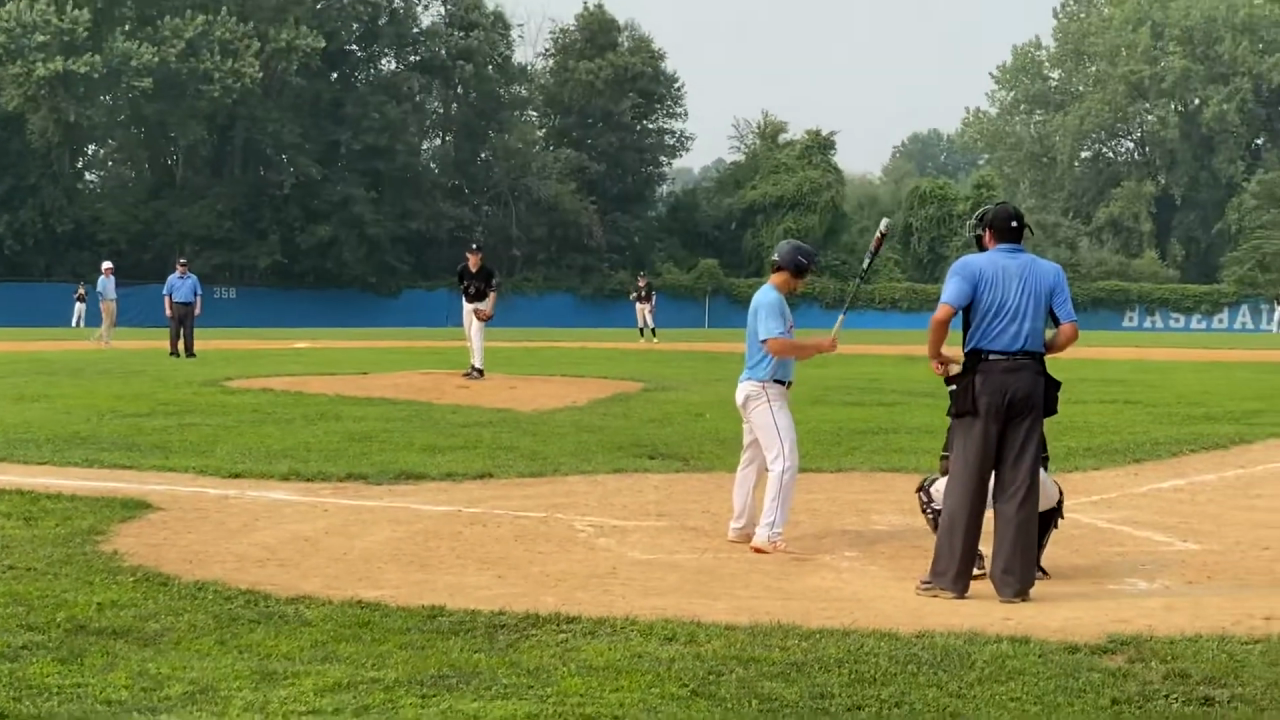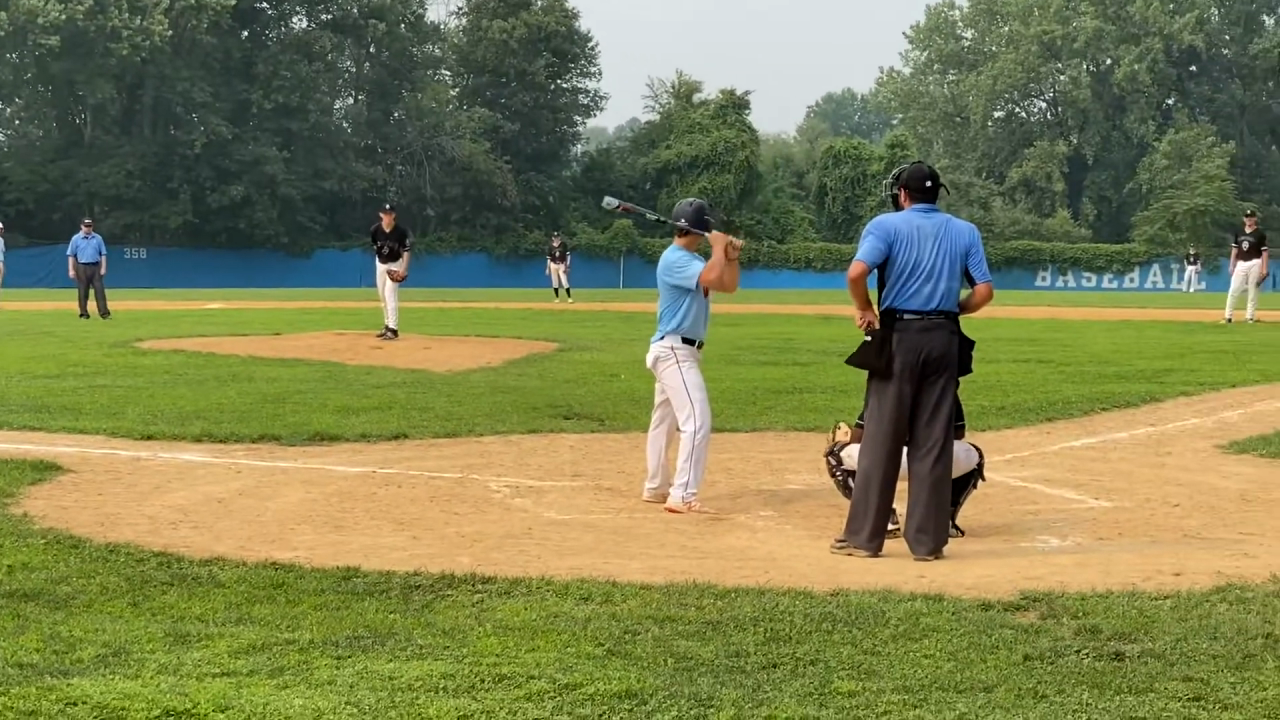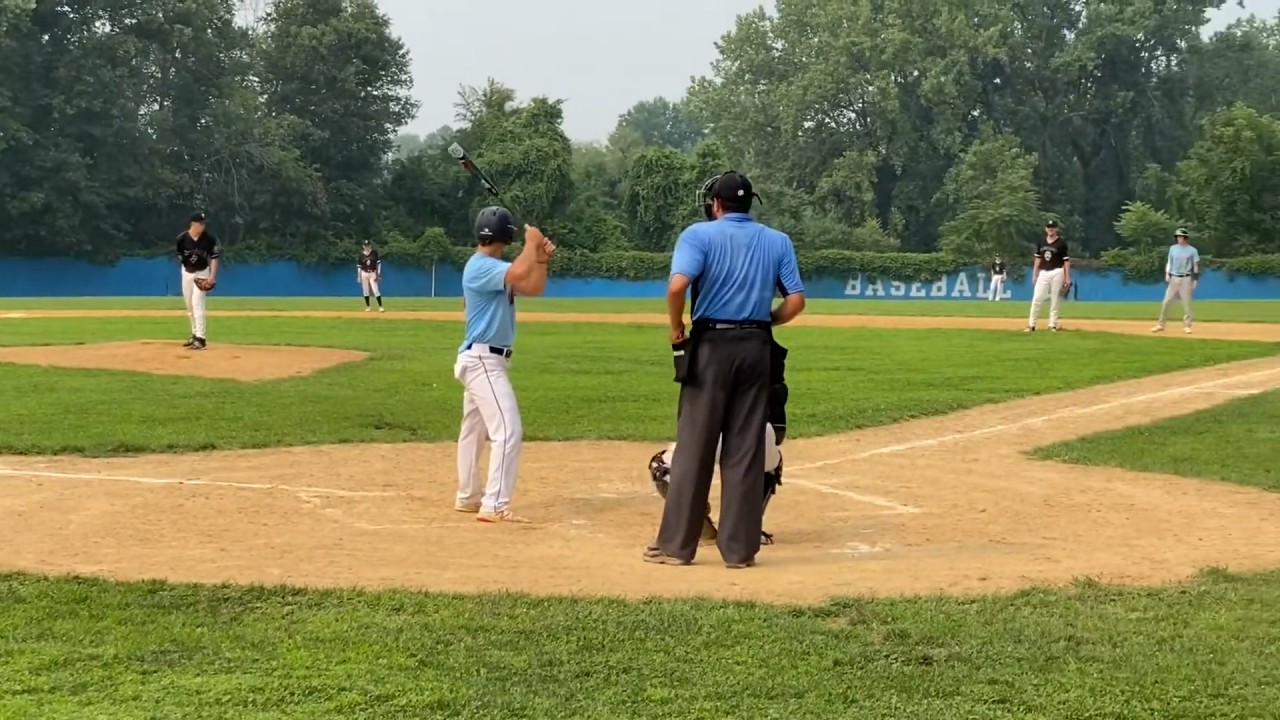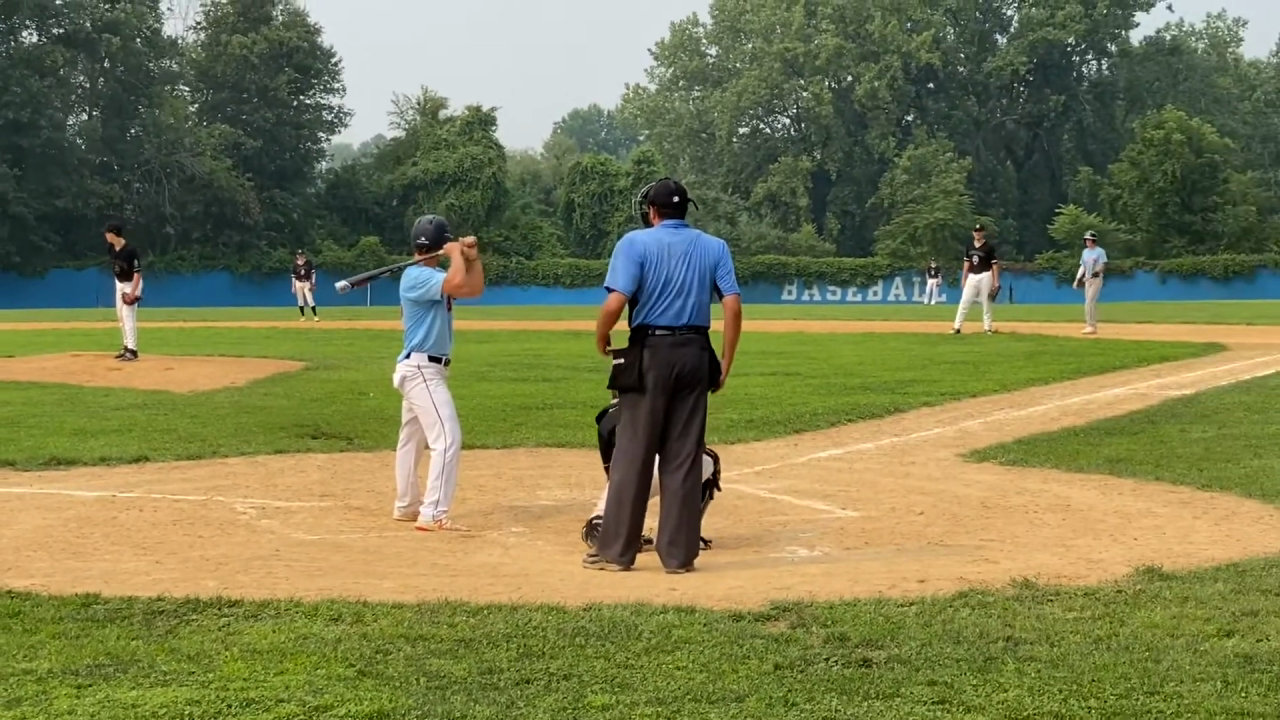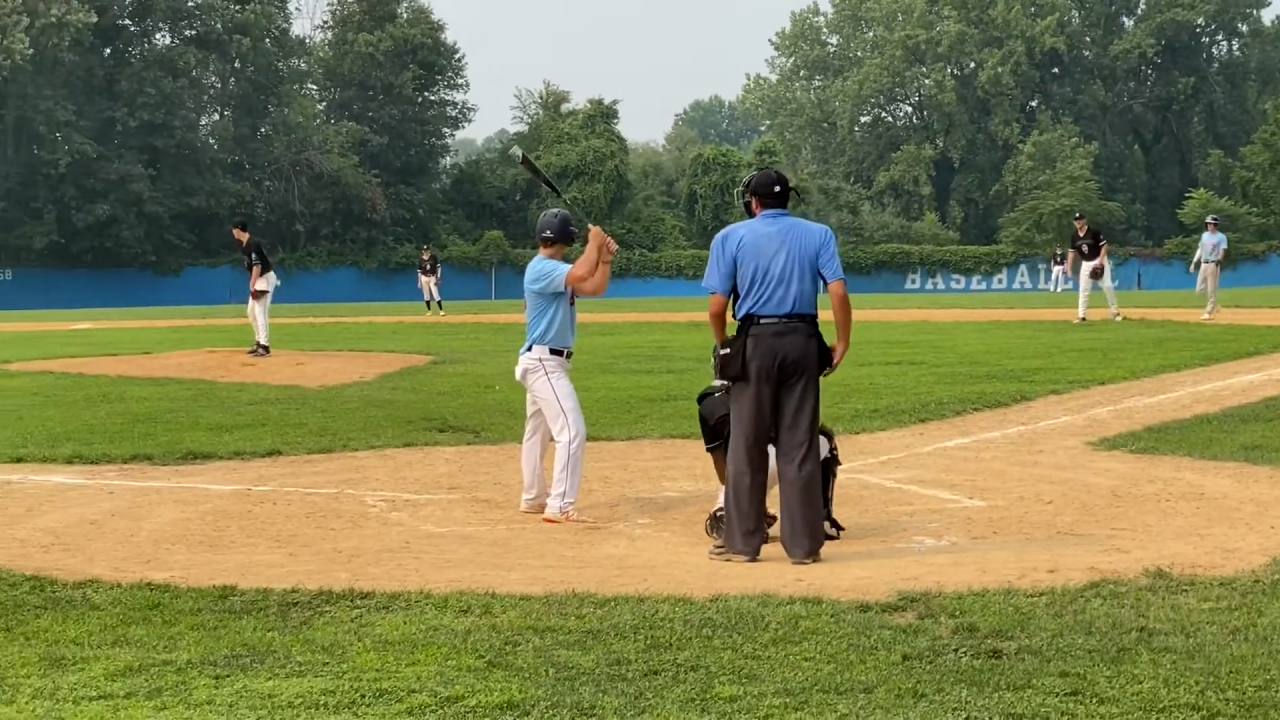
dt=0.7s
person 1, frame 1
left shoulder: (971, 265)
right shoulder: (1051, 271)
left elbow: (942, 316)
right elbow: (1069, 332)
left wrist: (936, 354)
left hip: (984, 377)
right hip: (1030, 380)
left knee: (967, 478)
right knee: (1020, 483)
left ankle: (949, 578)
right ankle: (1014, 581)
person 1, frame 2
left shoulder: (886, 224)
right shoulder: (966, 231)
left elbow: (857, 272)
right elbow: (984, 291)
left wrist: (865, 309)
left hip: (899, 336)
right hip: (944, 338)
left knee: (882, 437)
right knee: (934, 441)
left ankle: (864, 536)
right ankle: (928, 540)
person 1, frame 3
left shoulder: (699, 234)
right shoulder: (778, 241)
left elbow: (677, 285)
right elbow: (796, 301)
left wrist: (676, 327)
left hip: (712, 345)
right hip: (756, 349)
left knee: (694, 447)
right knee: (746, 451)
left ankle: (676, 544)
right ankle: (740, 548)
person 1, frame 4
left shoulder: (635, 242)
right shoulder: (715, 247)
left elbow: (615, 303)
right elbow: (732, 306)
left wrist: (601, 336)
right wrist: (725, 360)
left hip: (649, 354)
right hip: (695, 354)
left knee: (633, 455)
right knee: (684, 457)
left ankle: (616, 551)
right ankle: (679, 553)
person 1, frame 5
left shoulder: (731, 236)
right shoulder: (818, 234)
left elbow: (717, 305)
right elbow: (838, 292)
left wrist: (723, 345)
right wrist: (842, 341)
left hip: (755, 342)
right hip: (802, 342)
left knee: (747, 446)
right knee: (800, 446)
left ankle: (741, 542)
right ankle: (804, 544)
person 2, frame 1
left shoulder: (775, 299)
right shoulder: (769, 299)
left elbow: (787, 349)
right elbow: (776, 345)
left wrist: (816, 347)
right wrist: (815, 346)
left hip: (758, 390)
right hip: (764, 391)
left knee: (753, 460)
right knee: (785, 461)
left ankle: (740, 527)
right ankle: (767, 536)
person 2, frame 2
left shoulder: (691, 259)
right shoulder: (675, 259)
left elbow: (728, 285)
right elbow: (711, 277)
left wrist: (732, 258)
right wrist: (719, 246)
left hip: (675, 350)
right hip: (675, 350)
left knee: (664, 420)
right knee: (697, 422)
left ankle: (656, 487)
right ankle: (682, 497)
person 2, frame 3
left shoulder: (497, 268)
right shoulder: (480, 267)
left elbow: (532, 288)
right elbow: (520, 272)
left wrist: (541, 258)
right wrist: (531, 243)
left hip: (484, 359)
right hip: (483, 359)
left knee: (474, 430)
right knee: (508, 431)
left ankle: (468, 497)
right ankle: (494, 506)
person 2, frame 4
left shoulder: (432, 275)
right shoulder: (417, 276)
left elbow: (474, 289)
right elbow: (457, 283)
left wrist: (472, 256)
right wrist: (456, 253)
left hip: (422, 368)
right hip: (422, 369)
left knee: (412, 440)
right knee: (447, 439)
left ankle: (407, 506)
right ankle: (432, 515)
person 2, frame 5
left shoulder: (558, 270)
right shoulder: (541, 269)
left elbow: (594, 288)
right elbow: (581, 273)
left wrist: (605, 258)
right wrist: (593, 242)
left hip: (545, 361)
right hip: (544, 361)
left knee: (538, 432)
right knee: (572, 431)
left ankle: (534, 498)
right ankle: (559, 507)
